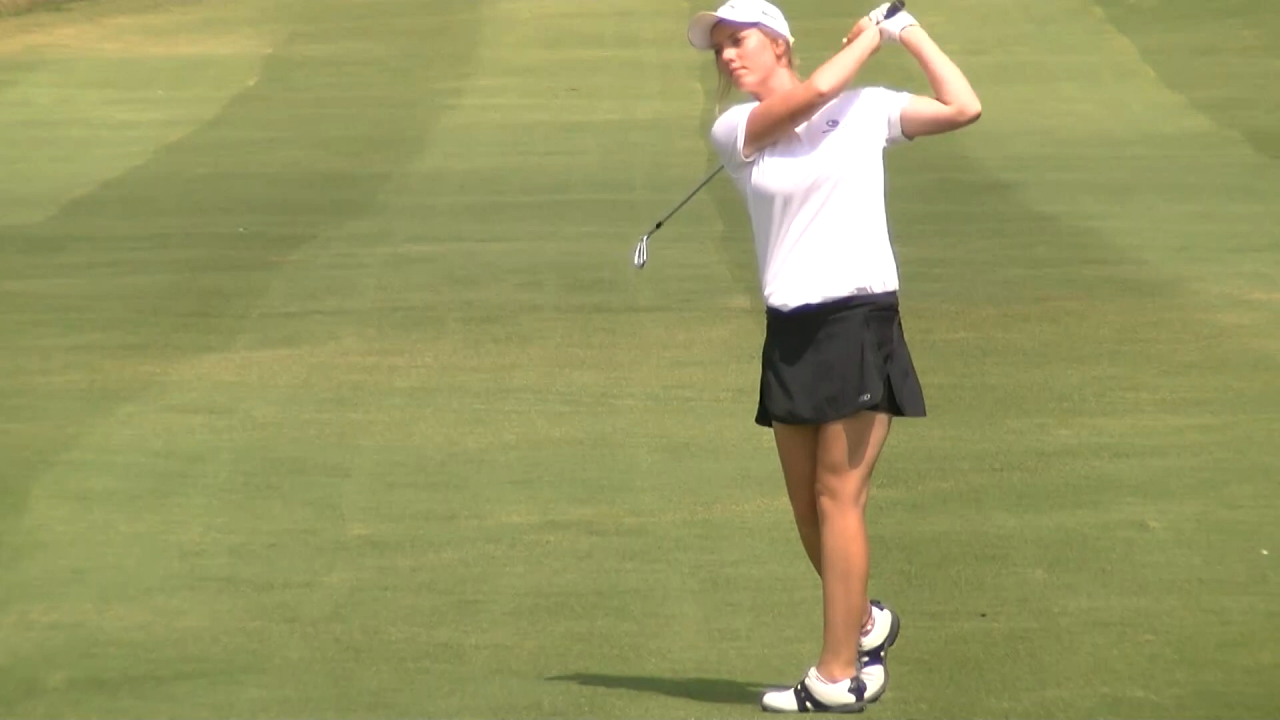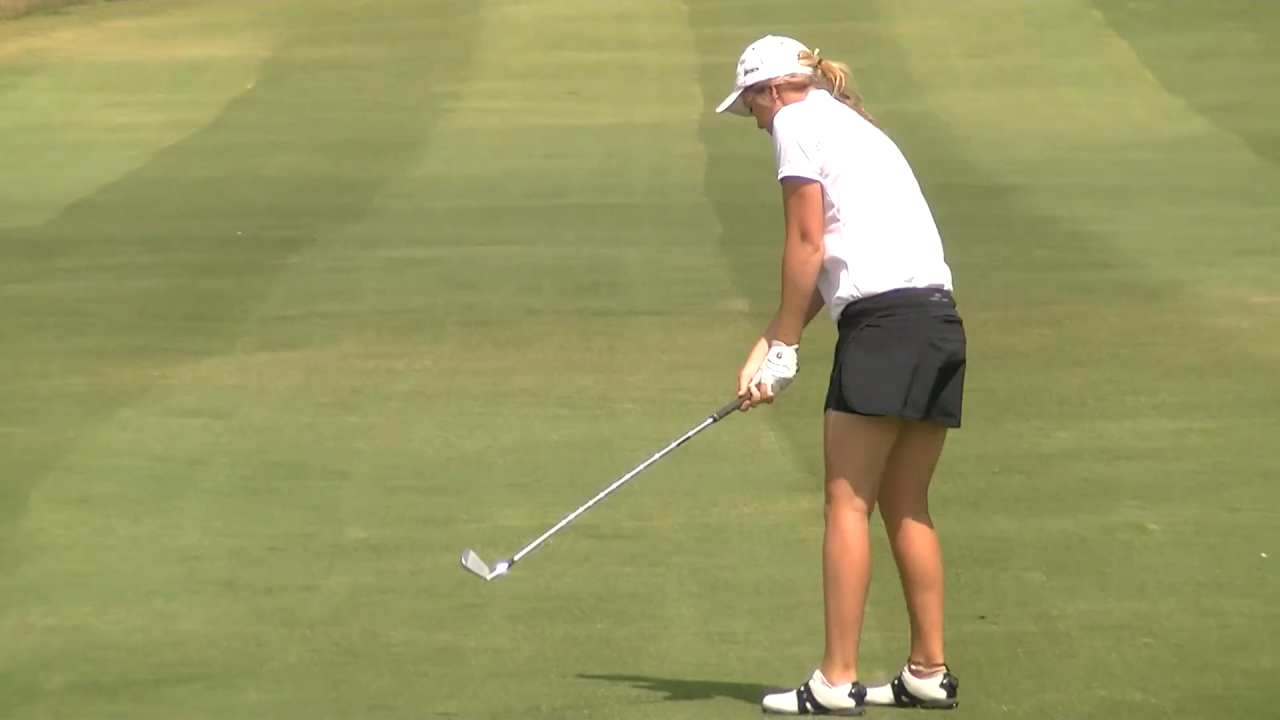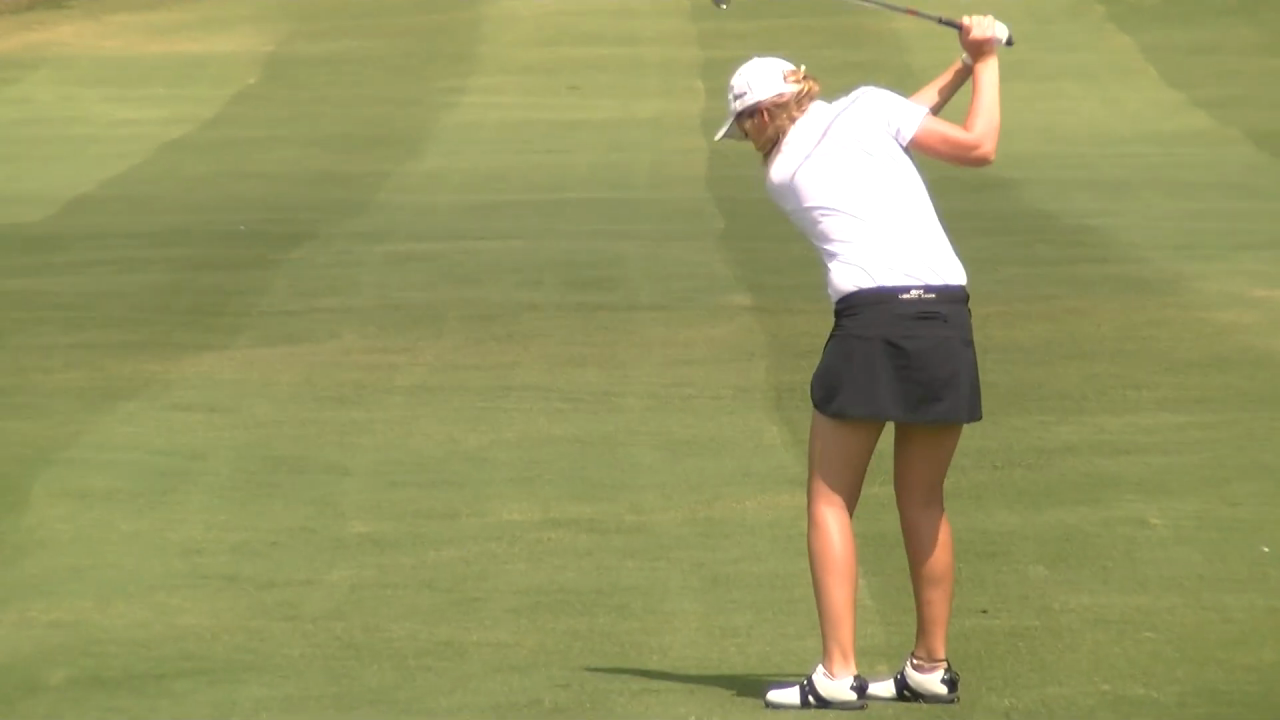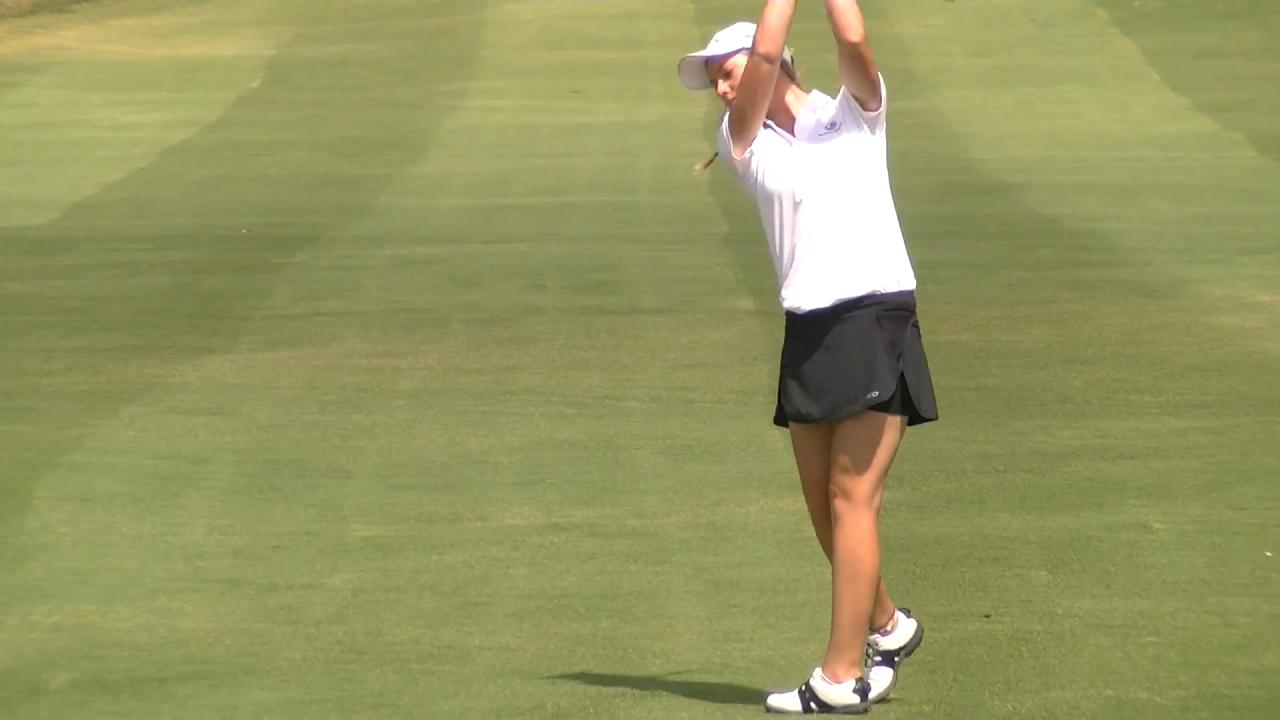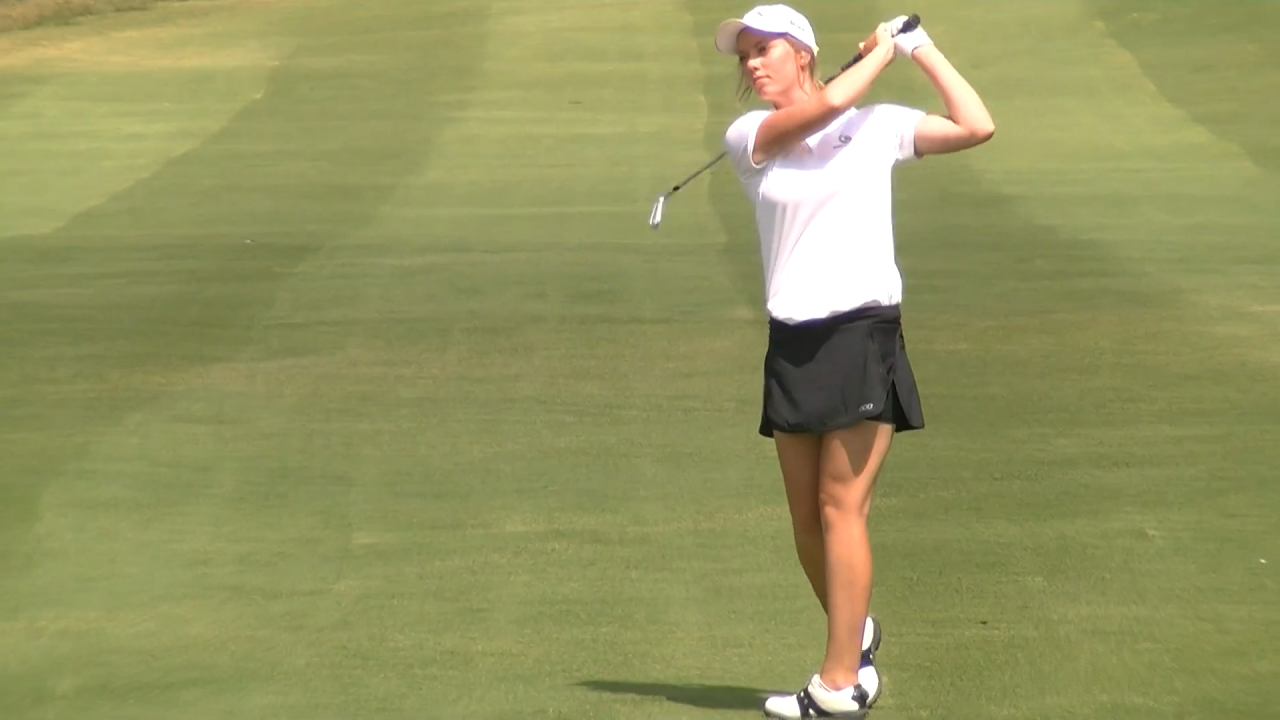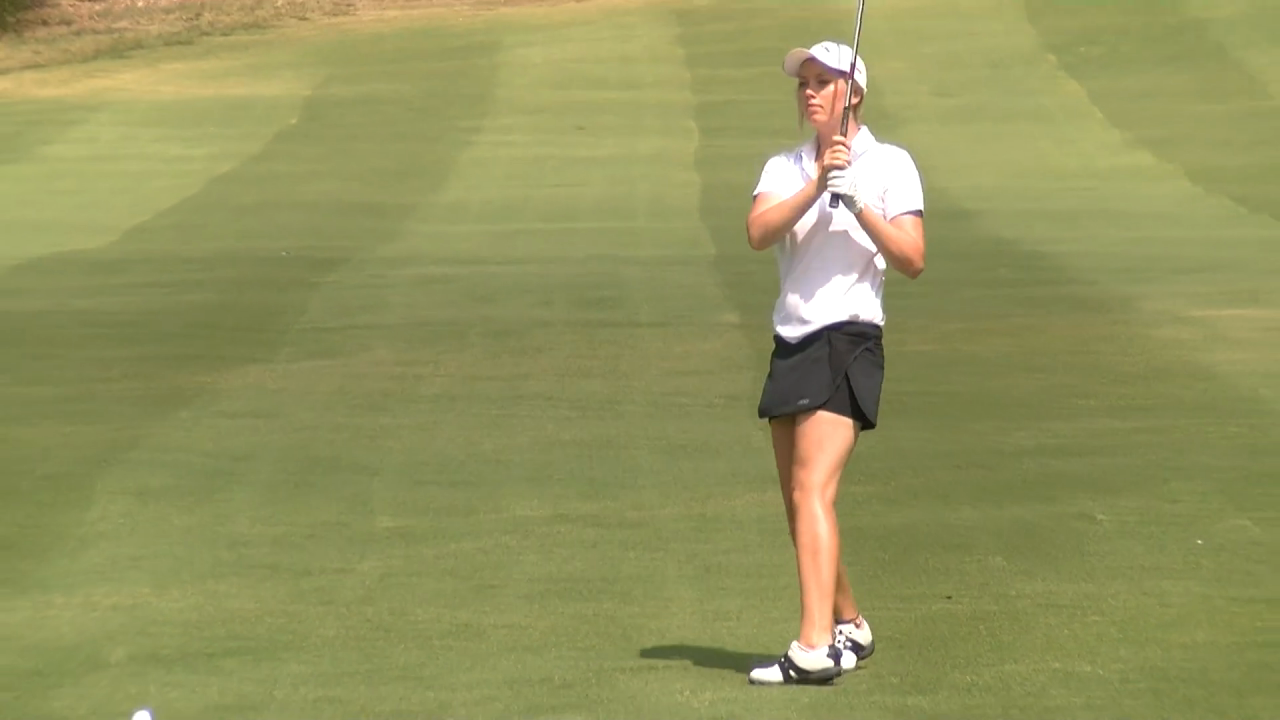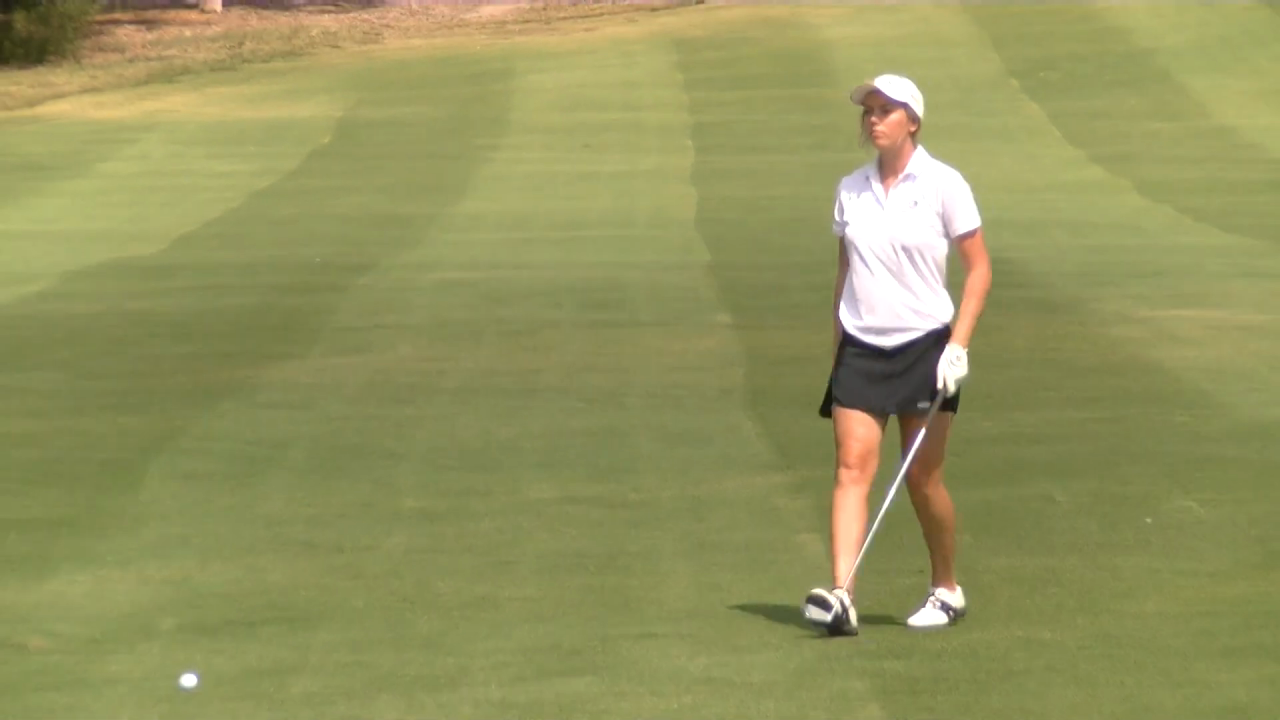
dt=0.7s
person 1, frame 1
left shoulder: (866, 107)
right shoulder: (733, 130)
left elbow: (965, 107)
right elbow: (814, 92)
left hip: (861, 321)
right hip: (790, 333)
left knee: (838, 499)
right knee: (809, 506)
left ankle: (836, 677)
right ankle: (862, 622)
person 1, frame 2
left shoulder: (794, 129)
right shoulder: (861, 126)
left elbow: (805, 251)
left wrist: (782, 338)
right wrist: (770, 344)
left hip: (884, 323)
right hip: (939, 322)
left knee: (847, 501)
right knee: (905, 504)
person 1, frame 3
left shoulder: (780, 175)
right shoulder: (864, 104)
left elbow: (899, 122)
right elbow: (978, 146)
left wrist: (958, 68)
right wrist: (982, 60)
left hip: (871, 324)
right hip: (944, 320)
left knee: (830, 500)
right knee: (922, 501)
left ankle: (838, 674)
right ankle: (931, 666)
person 1, frame 4
left shoulder: (855, 110)
right shoulder: (741, 141)
left hip: (876, 323)
right hip: (807, 336)
left knee: (852, 500)
right knee: (823, 506)
right ankle: (884, 625)
person 1, frame 5
left shoulder: (877, 127)
right shoulder: (746, 137)
left elbow: (977, 127)
right elbow: (829, 101)
left hip: (863, 334)
right hip: (792, 343)
left knee: (842, 508)
right knee: (806, 518)
right ankle: (854, 638)
person 1, frame 6
left shoulder: (890, 164)
right shoulder: (782, 166)
left elbow: (913, 260)
right elbow: (758, 233)
left wrist: (857, 202)
right wrist: (814, 188)
left hip: (846, 343)
right hip: (790, 345)
left knee: (811, 493)
right knee: (798, 500)
left ankle: (813, 647)
right ankle: (849, 626)
person 1, frame 7
left shoulder: (944, 184)
right shoulder: (850, 189)
left elbow: (979, 270)
left wrist: (959, 345)
right wrist: (834, 350)
left hip: (922, 350)
right hip: (860, 350)
left knee: (922, 483)
right knee: (851, 469)
left ankle: (946, 588)
right ankle: (840, 595)
